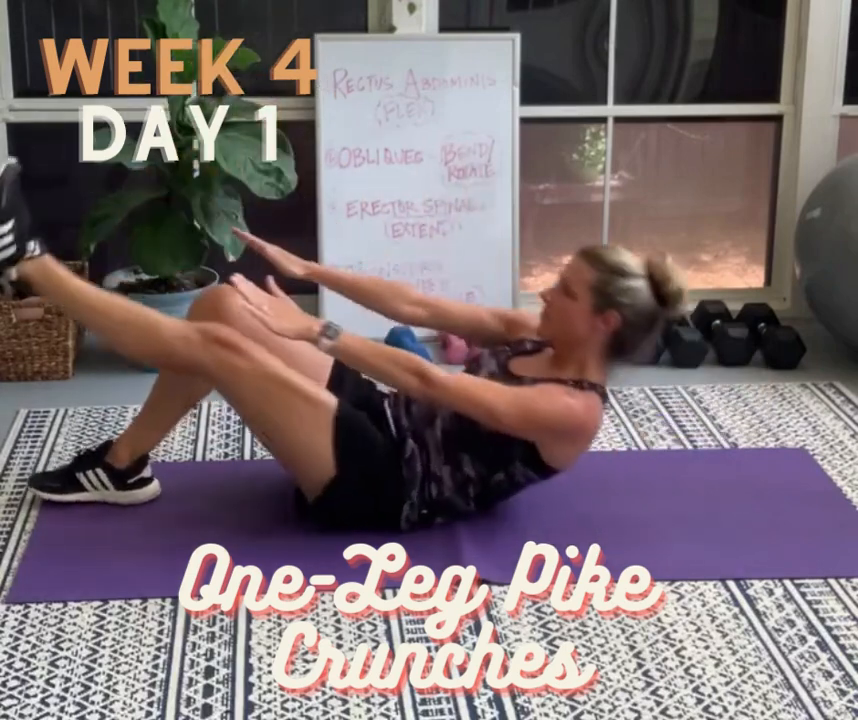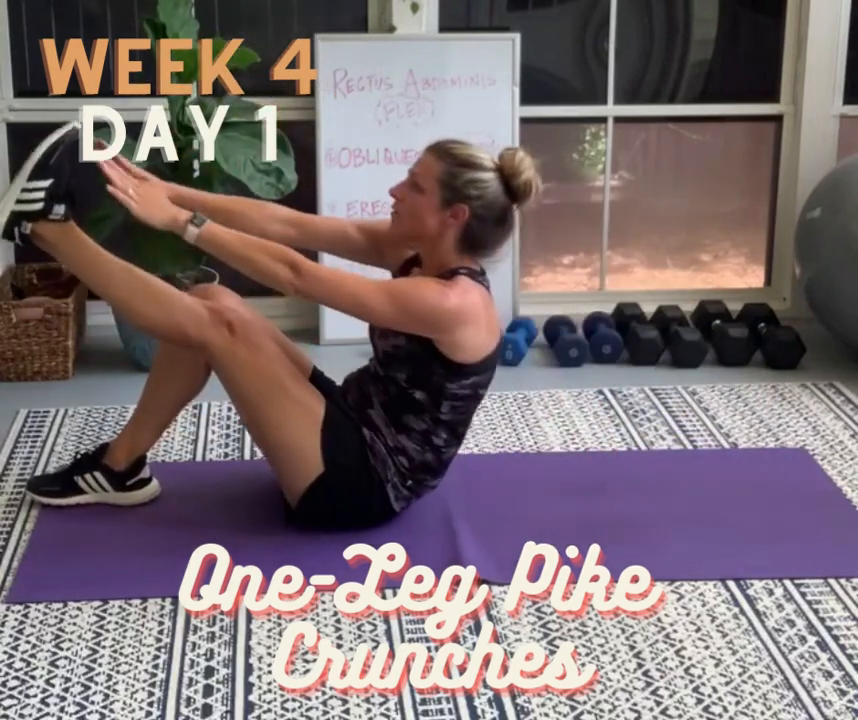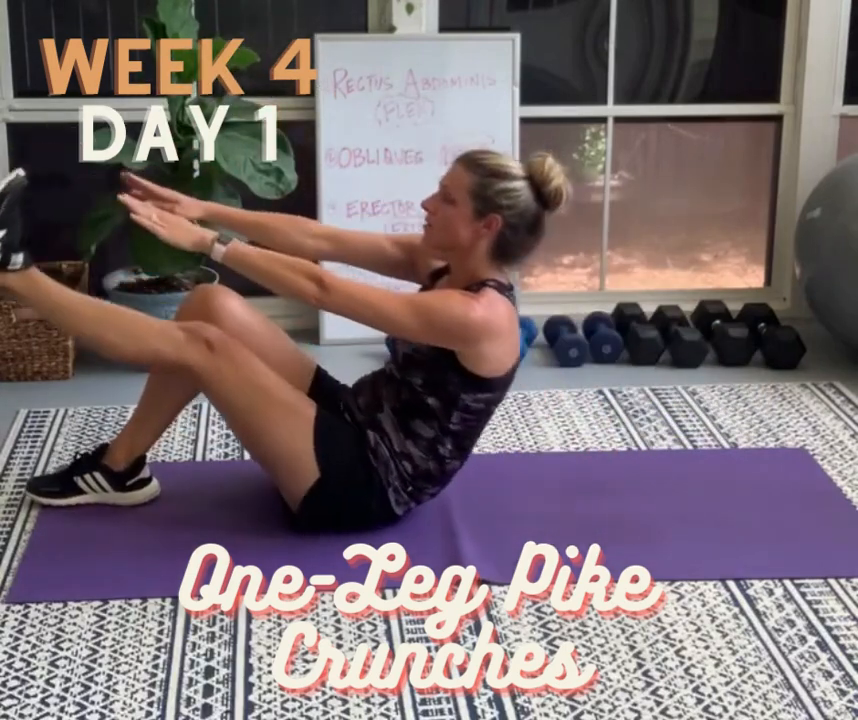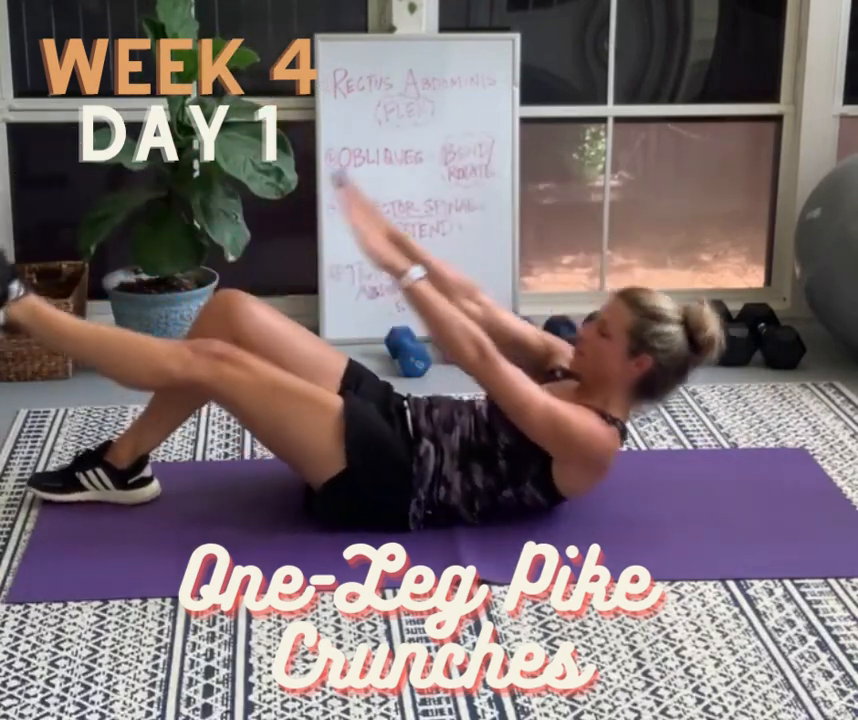
dt=0.7s
person 1, frame 1
left shoulder: (575, 415)
right shoulder: (540, 336)
left elbow: (434, 384)
right elbow: (422, 309)
left wrist: (310, 331)
right wrist: (308, 271)
left hip: (379, 484)
right hip: (385, 424)
left knee: (212, 343)
right knee: (224, 305)
right ankle: (123, 467)
person 1, frame 2
left shoulder: (454, 303)
right shoulder: (414, 251)
left elbow: (297, 275)
right elbow: (288, 224)
left wrist: (183, 222)
right wrist: (172, 192)
left hip: (364, 483)
right hip: (351, 428)
left knee: (218, 324)
right knee: (208, 300)
left ankle: (50, 225)
right ankle: (120, 467)
person 1, frame 3
left shoulder: (480, 316)
right shoulder: (446, 264)
left elbow: (324, 291)
right elbow: (320, 240)
left wrist: (210, 244)
right wrist: (202, 210)
left hip: (365, 485)
right hip: (352, 425)
left knee: (197, 345)
right knee: (208, 304)
right ankle: (121, 470)
person 1, frame 4
left shoulder: (593, 443)
right shoulder: (573, 366)
left elbow: (483, 362)
right elbow: (475, 306)
left wrist: (399, 269)
right wrist: (396, 239)
left hip: (387, 482)
right hip: (395, 422)
left knee: (207, 361)
right knee: (231, 308)
right ankle: (122, 467)
